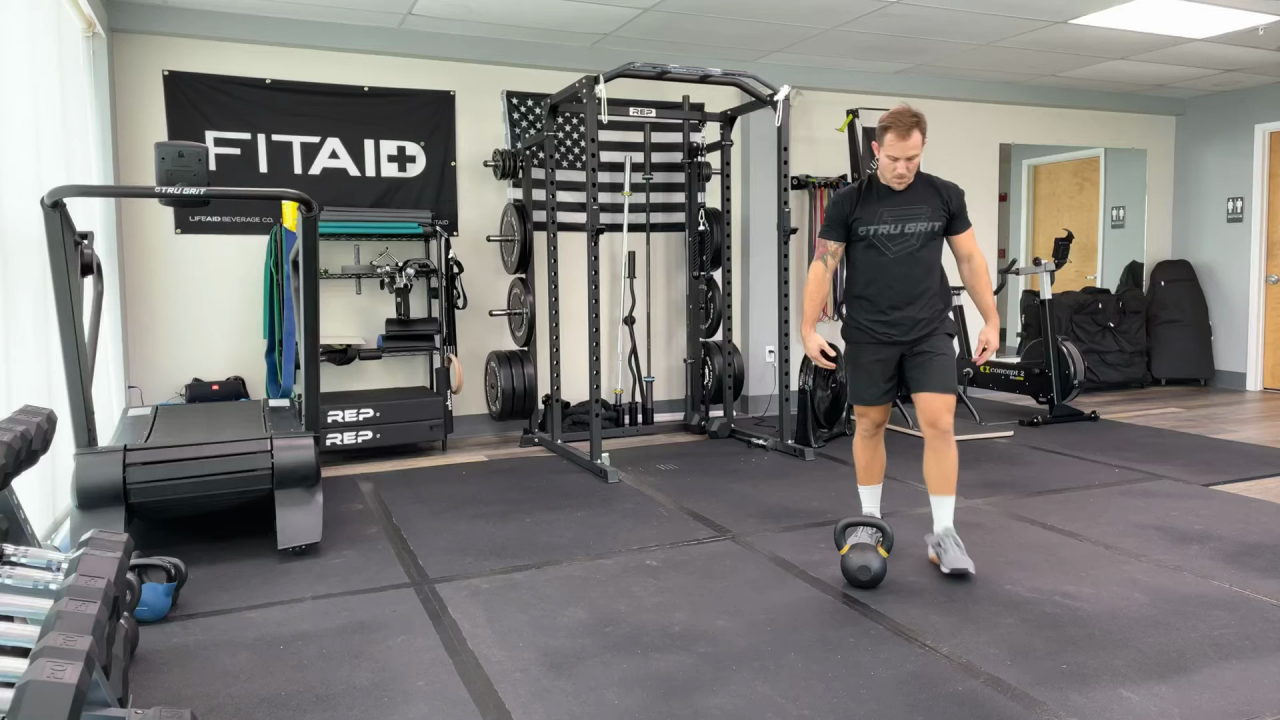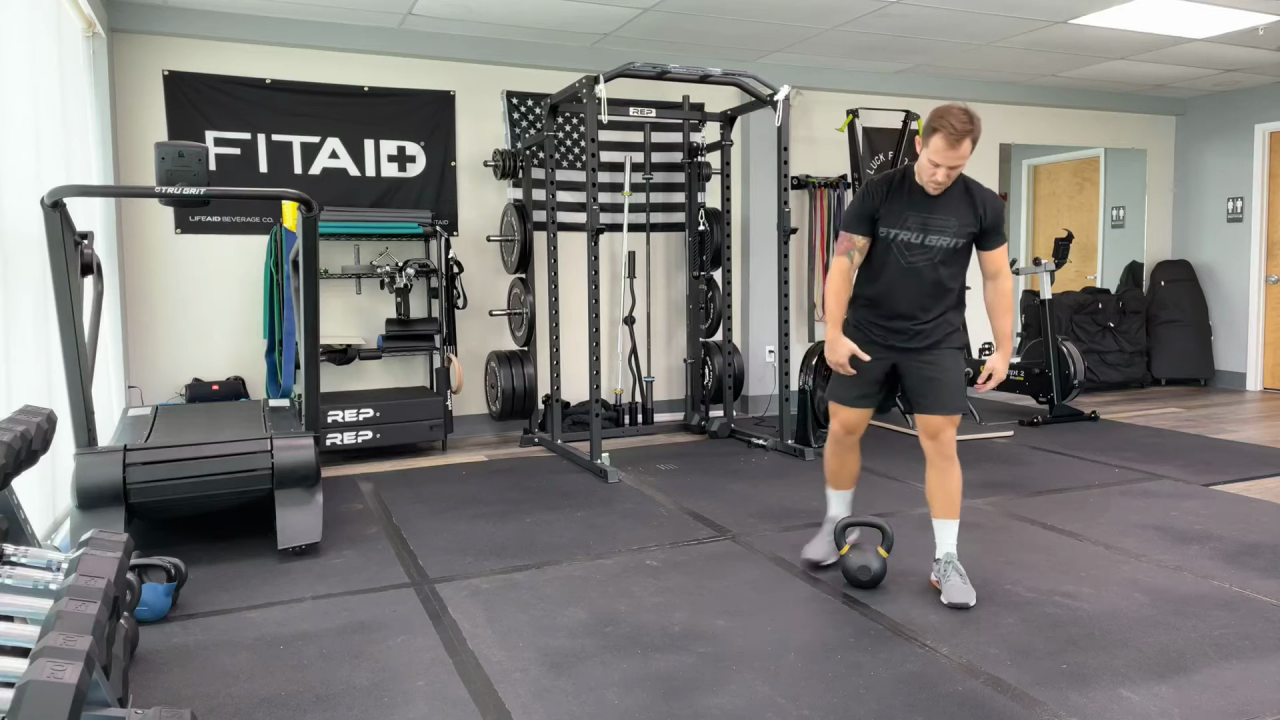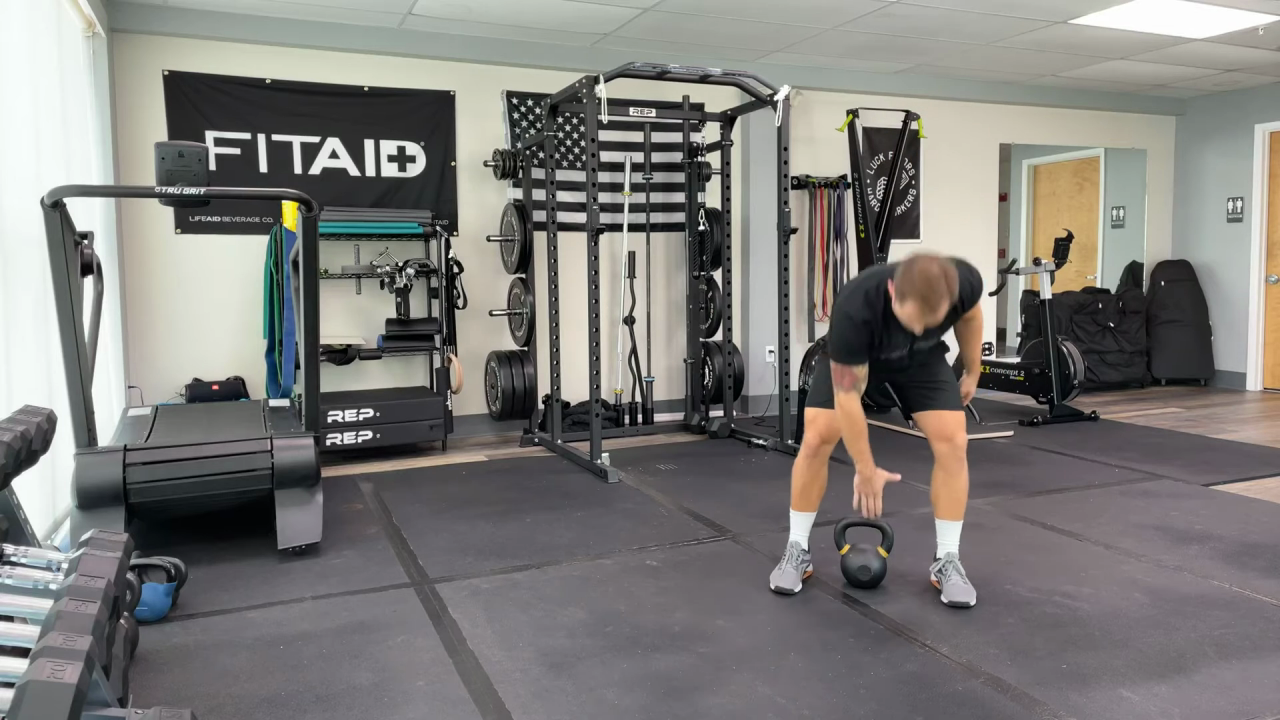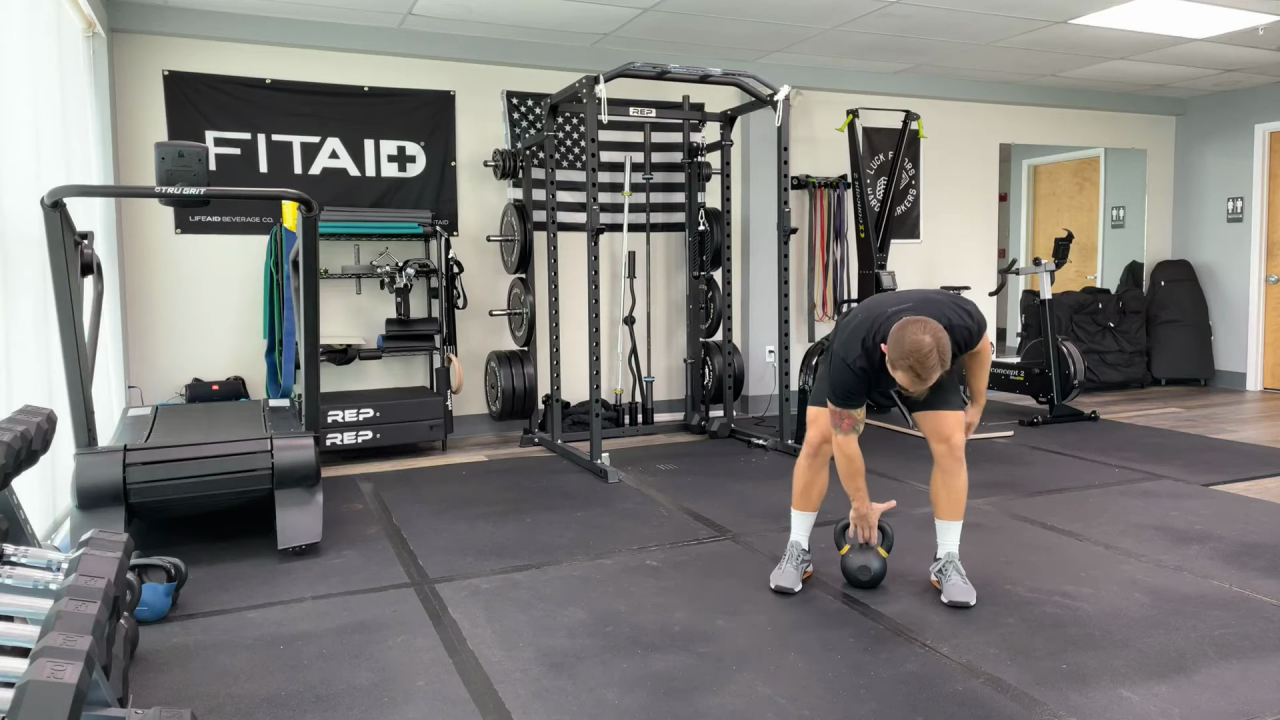
dt=0.4s
person 1, frame 1
left shoulder: (945, 195)
right shoulder: (849, 201)
left elbow: (969, 258)
right elbow: (822, 267)
left wrist: (991, 320)
right wrist: (809, 328)
left hip: (930, 333)
right hip: (868, 336)
left knee: (938, 423)
right knee: (870, 425)
left ankle: (944, 533)
right ankle: (870, 521)
person 1, frame 2
left shoulder: (982, 204)
right shoulder: (877, 192)
left elbow: (997, 278)
right elbow: (844, 264)
left wrist: (1004, 348)
right wrist: (834, 333)
left hip: (936, 341)
right hip: (868, 337)
left knee: (940, 442)
right knee: (844, 428)
left ankle: (946, 560)
right ankle: (836, 521)
person 1, frame 3
left shoulder: (965, 282)
right shoulder: (854, 310)
right elbow: (848, 399)
left wrist: (972, 372)
right wrist: (866, 470)
left hip: (923, 362)
right hip: (853, 357)
left knee: (952, 443)
right knee: (816, 440)
left ankle: (947, 561)
right ankle: (797, 551)
person 1, frame 4
left shoulder: (962, 322)
right shoulder: (850, 357)
right elbow: (845, 440)
left wrist: (977, 403)
right wrist: (861, 506)
left hip: (930, 358)
right hip: (855, 353)
left knee: (951, 443)
right knee: (818, 440)
left ankle: (947, 560)
right ankle: (797, 550)
